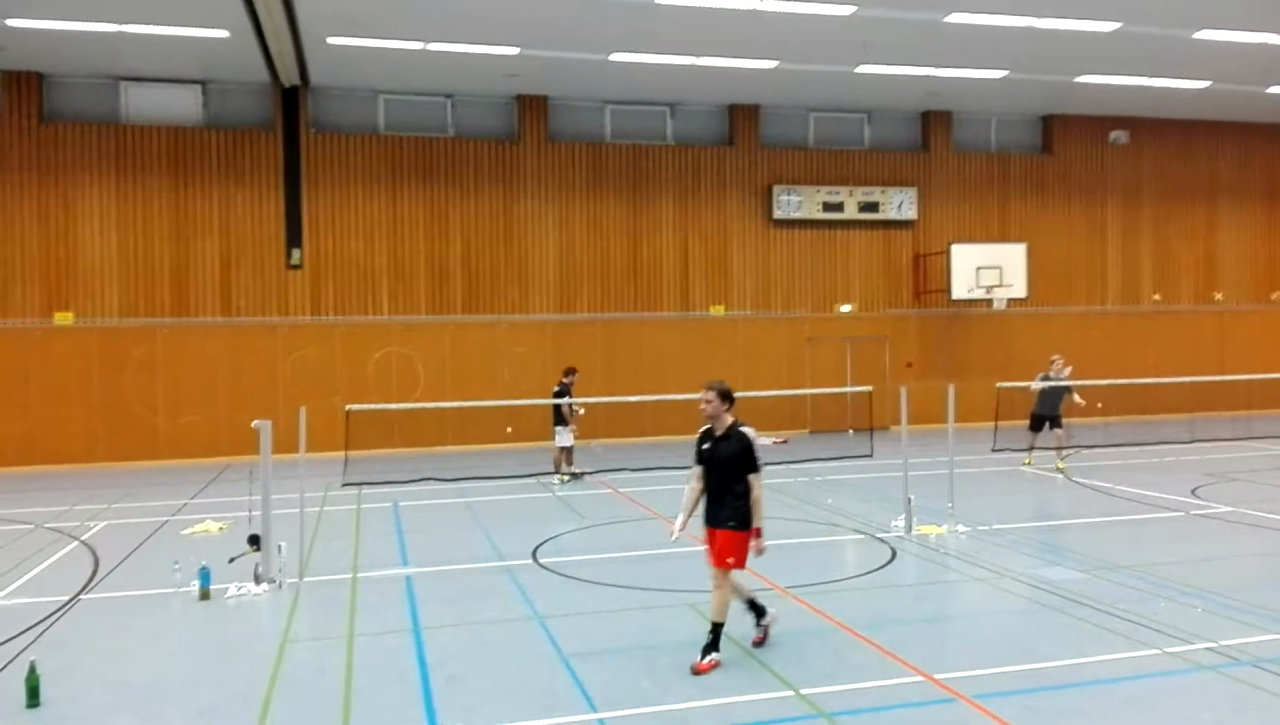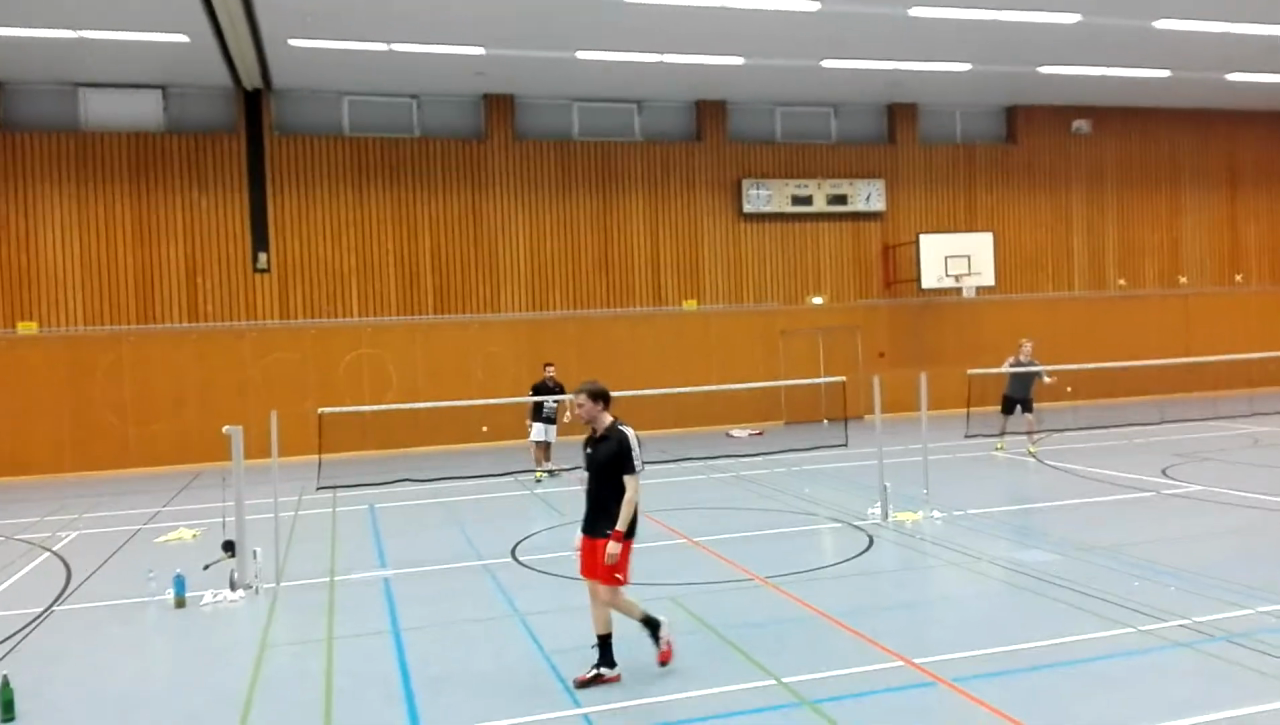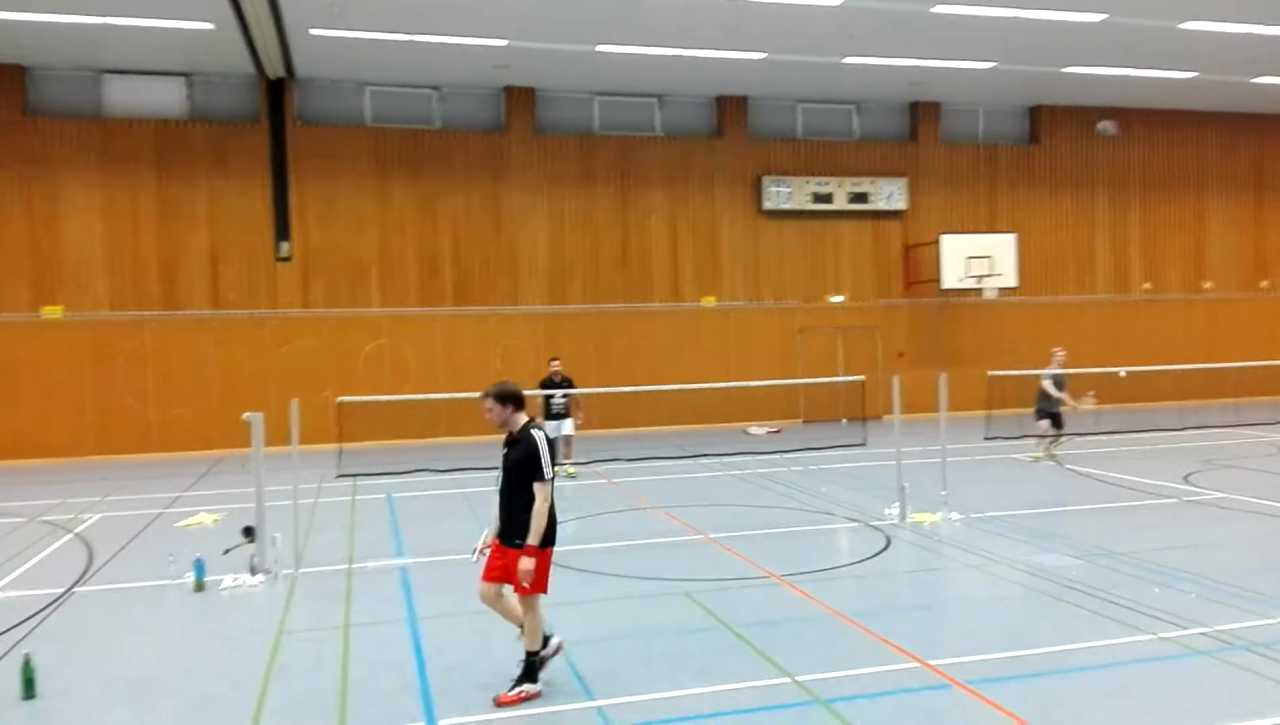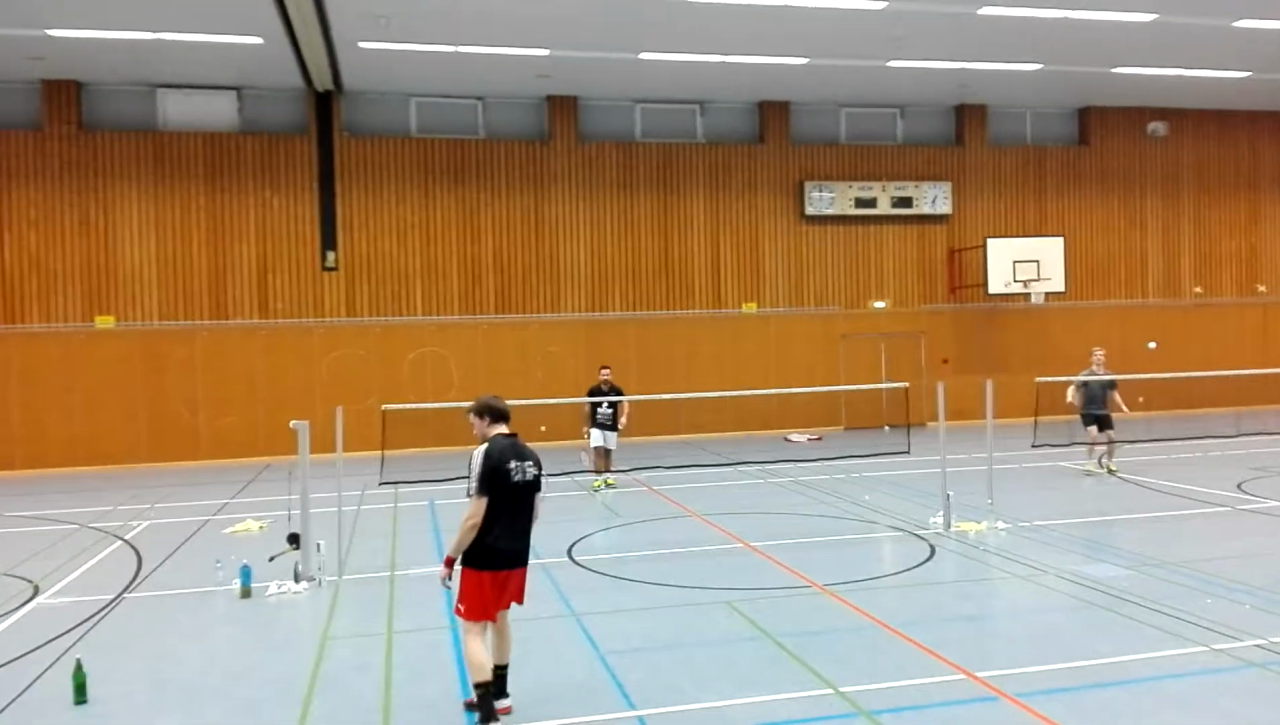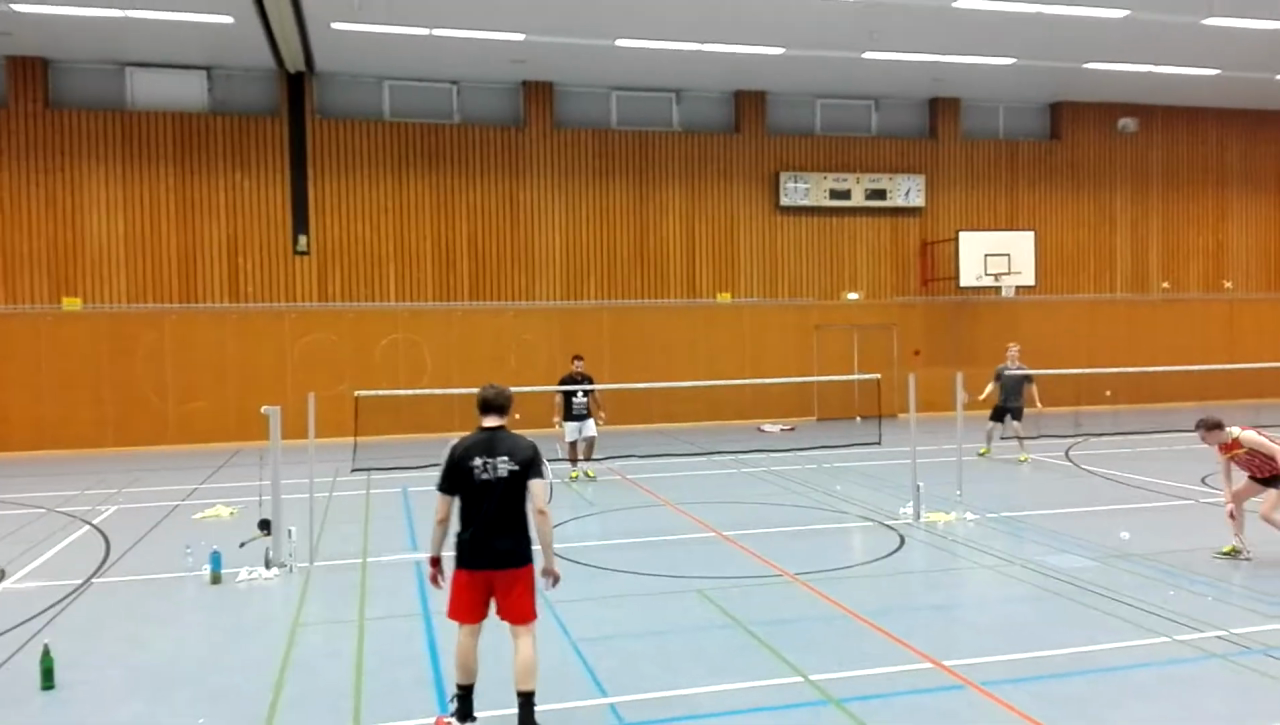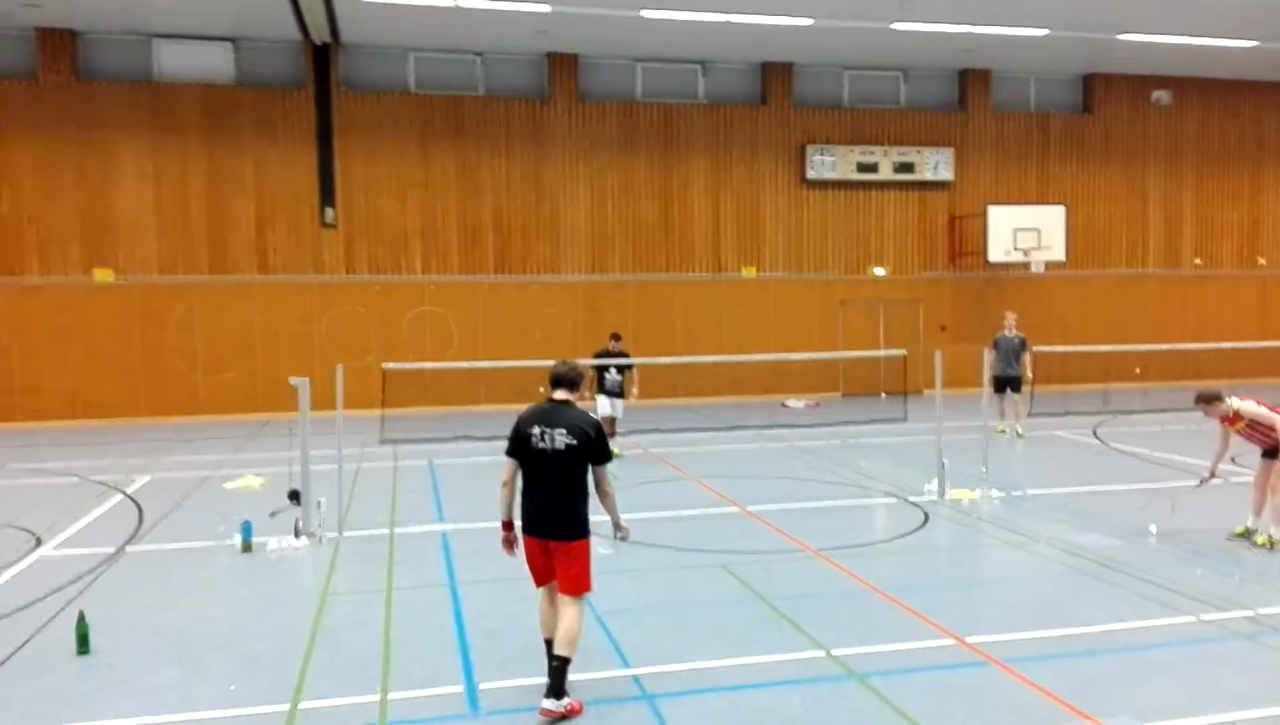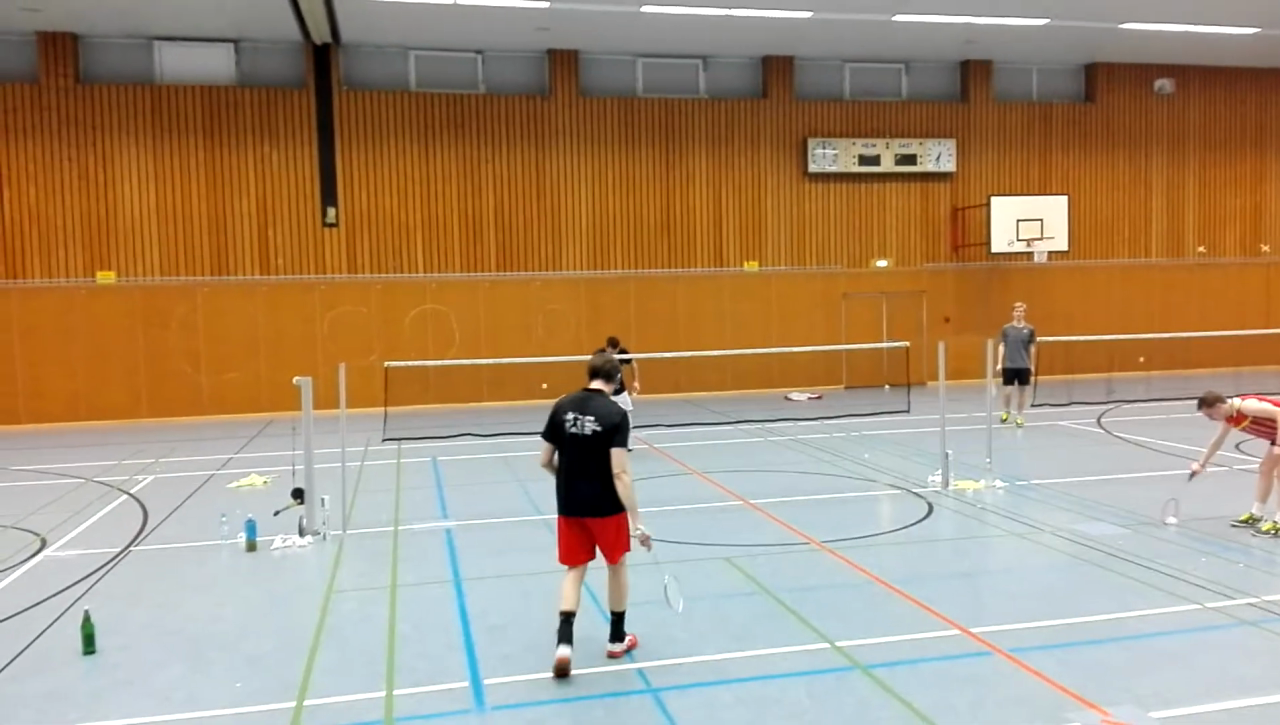
dt=0.7s
person 1, frame 1
left shoulder: (744, 438)
right shoulder: (703, 436)
left elbow: (756, 489)
right elbow: (696, 481)
left wrist: (757, 532)
right wrist: (683, 516)
left hip: (735, 522)
right hip: (711, 519)
left knee: (720, 580)
right knee: (723, 579)
left ankle: (713, 647)
right ankle: (762, 615)
person 1, frame 2
left shoulder: (624, 437)
right shoulder: (590, 441)
left elbow: (632, 491)
left wrist: (618, 536)
right wrist: (582, 532)
left hip: (616, 531)
right hip: (591, 530)
left knee: (609, 596)
right knee: (595, 593)
left ankle: (656, 629)
right ankle: (606, 664)
person 1, frame 3
left shoulder: (535, 439)
right shoulder: (510, 440)
left elbow: (542, 500)
left wrist: (530, 551)
right wrist: (492, 533)
left hip: (530, 540)
right hip: (508, 536)
left knee: (528, 603)
right knee: (488, 593)
left ankle: (530, 679)
right ankle: (543, 642)
person 1, frame 4
left shoulder: (485, 453)
right shoulder: (530, 455)
left elbow: (474, 518)
right elbow: (534, 511)
left wrist: (449, 560)
left hip: (484, 558)
right hip: (517, 555)
left knee: (473, 631)
right knee: (499, 619)
right ankle: (497, 694)
person 1, frame 5
left shoulder: (460, 450)
right shoulder: (526, 449)
left elbow: (443, 516)
right elbow: (540, 509)
left wrist: (434, 559)
right wrist: (549, 559)
left hip: (471, 558)
right hip: (515, 557)
left knee: (468, 632)
right knee: (523, 634)
person 1, frame 6
left shoulder: (525, 419)
right shoulder: (588, 425)
left elbow: (508, 480)
right elbow: (603, 487)
left wrist: (507, 524)
right wrist: (617, 521)
left hip: (534, 526)
right hip: (571, 527)
left knee: (548, 594)
right knee: (570, 604)
left ankle: (554, 672)
right ankle: (555, 694)
person 1, frame 7
left shoulder: (562, 406)
right shoulder: (615, 414)
left elbow: (546, 461)
right elbow: (619, 473)
right wrist: (636, 522)
left hip: (569, 506)
right hip: (606, 506)
left knee: (573, 571)
right knee: (616, 568)
left ankle: (564, 643)
right ankle: (618, 638)
